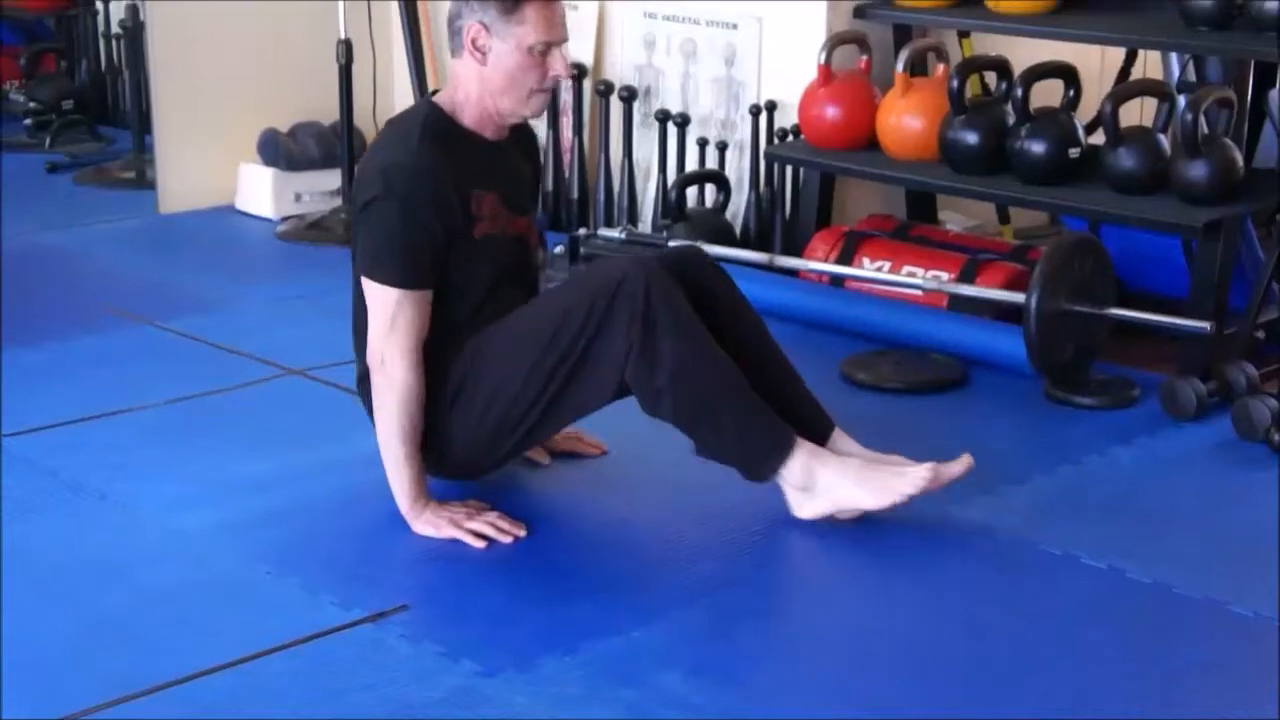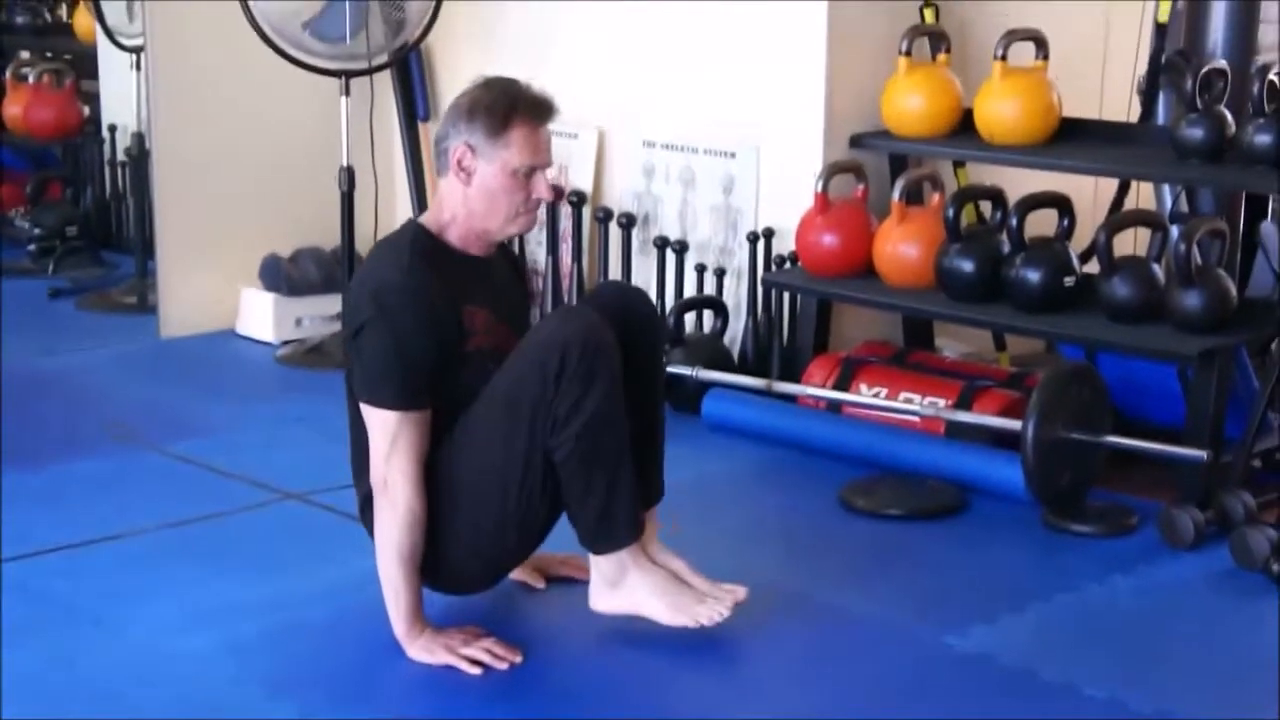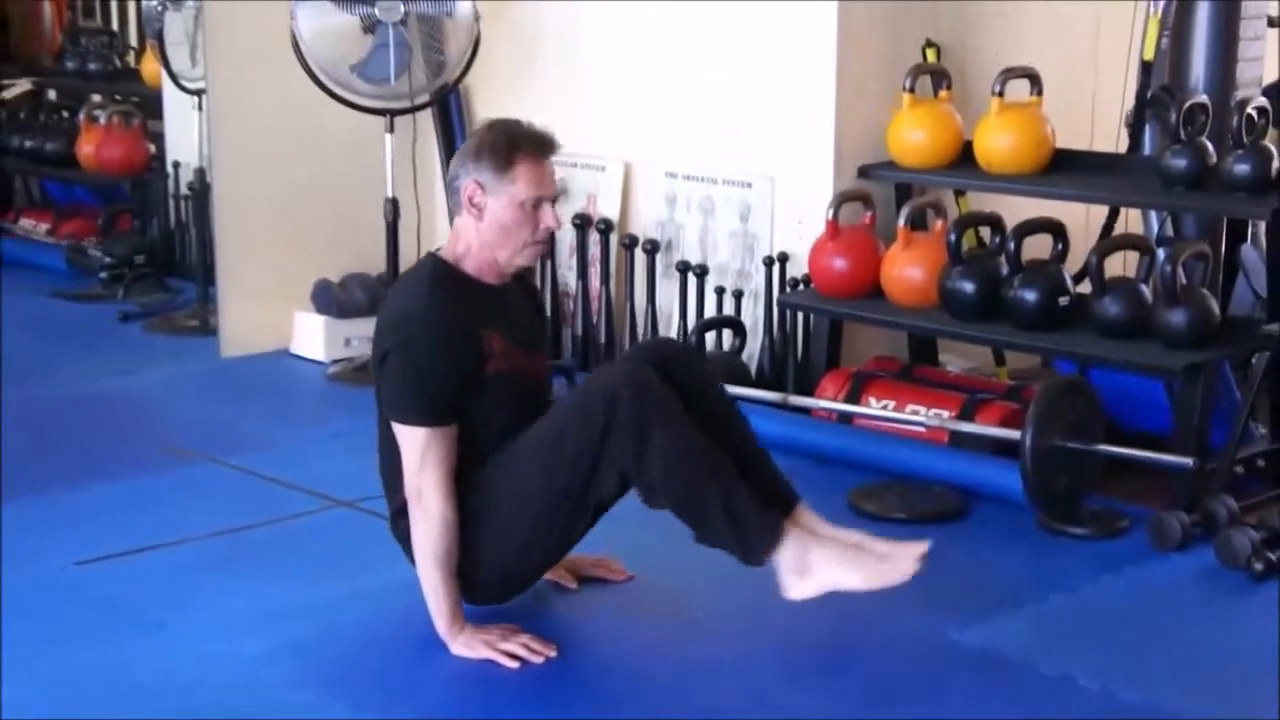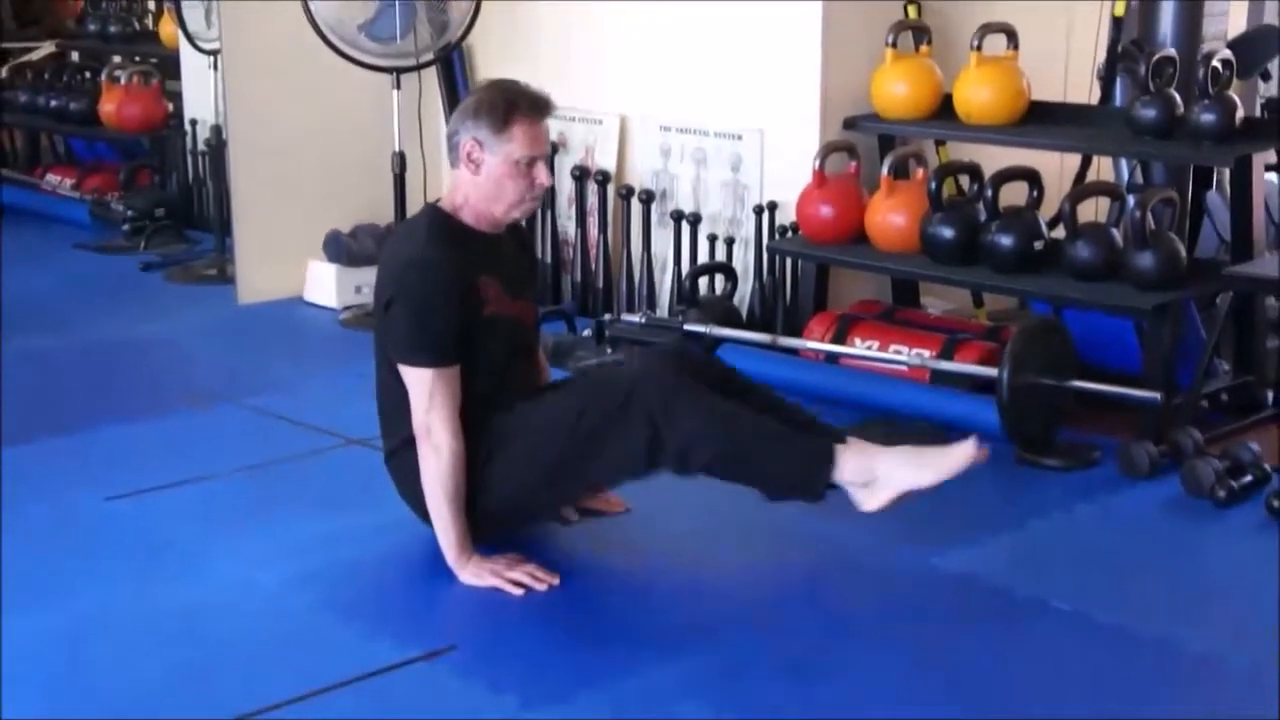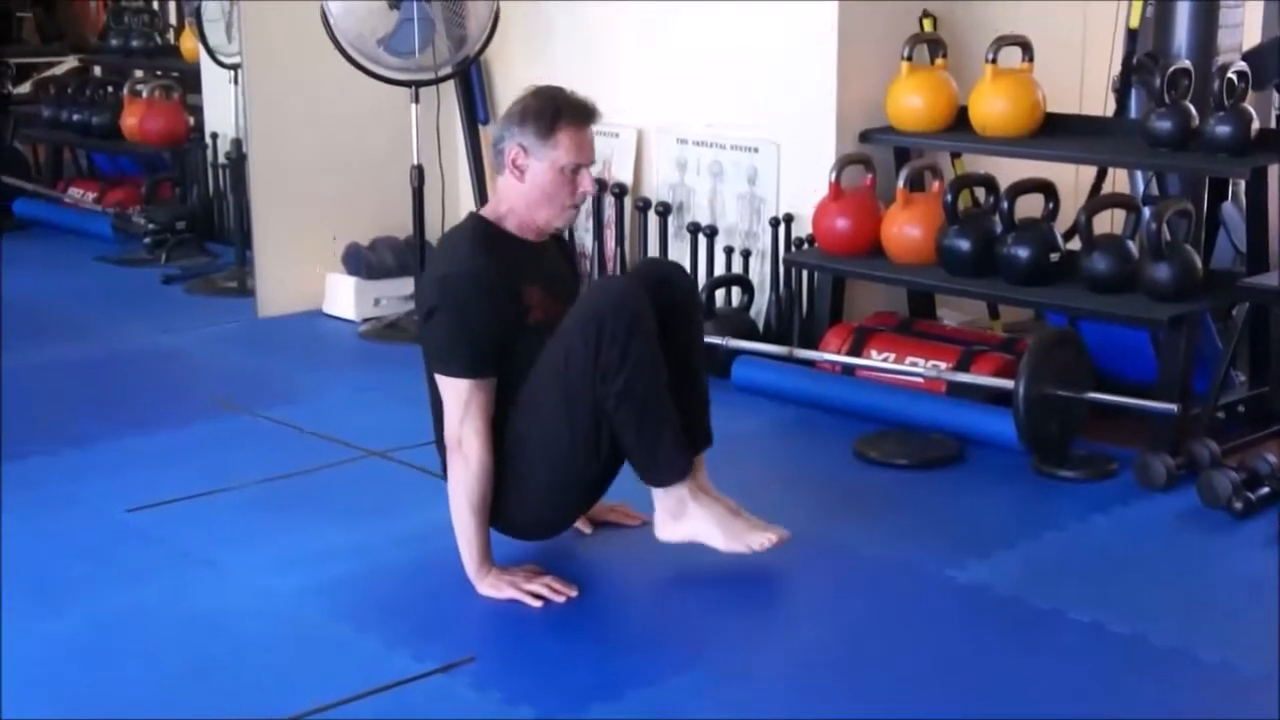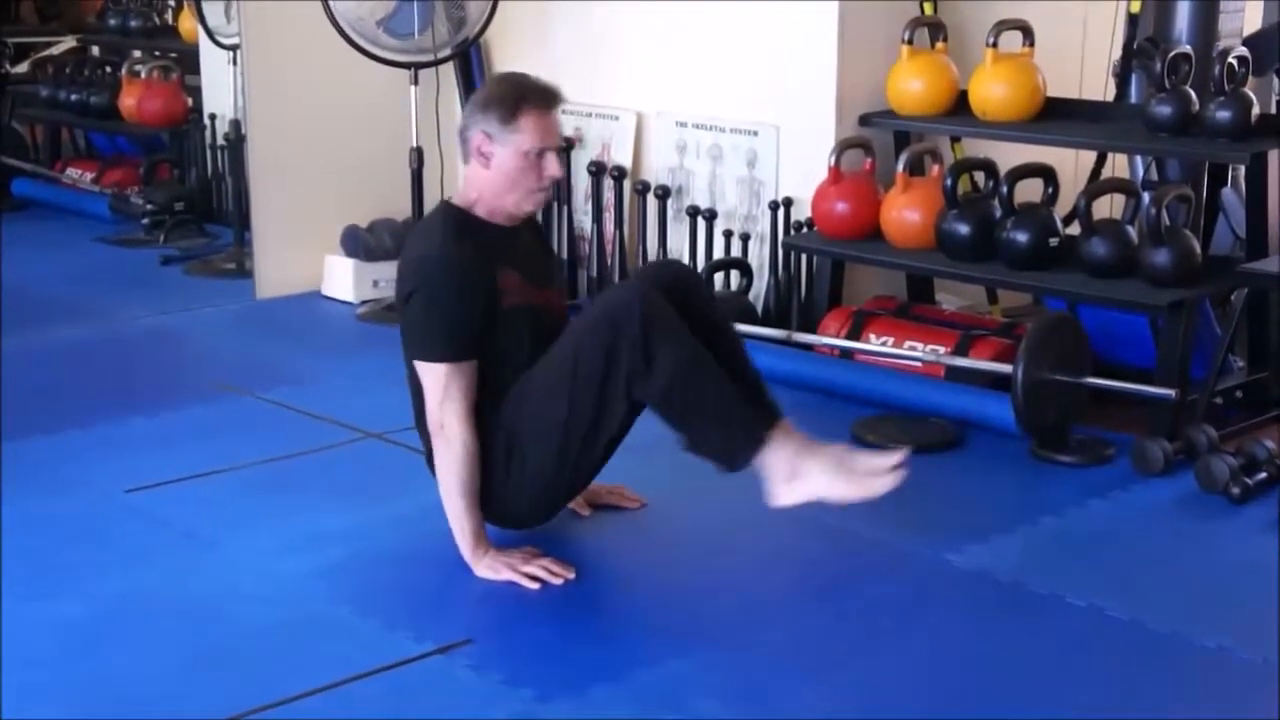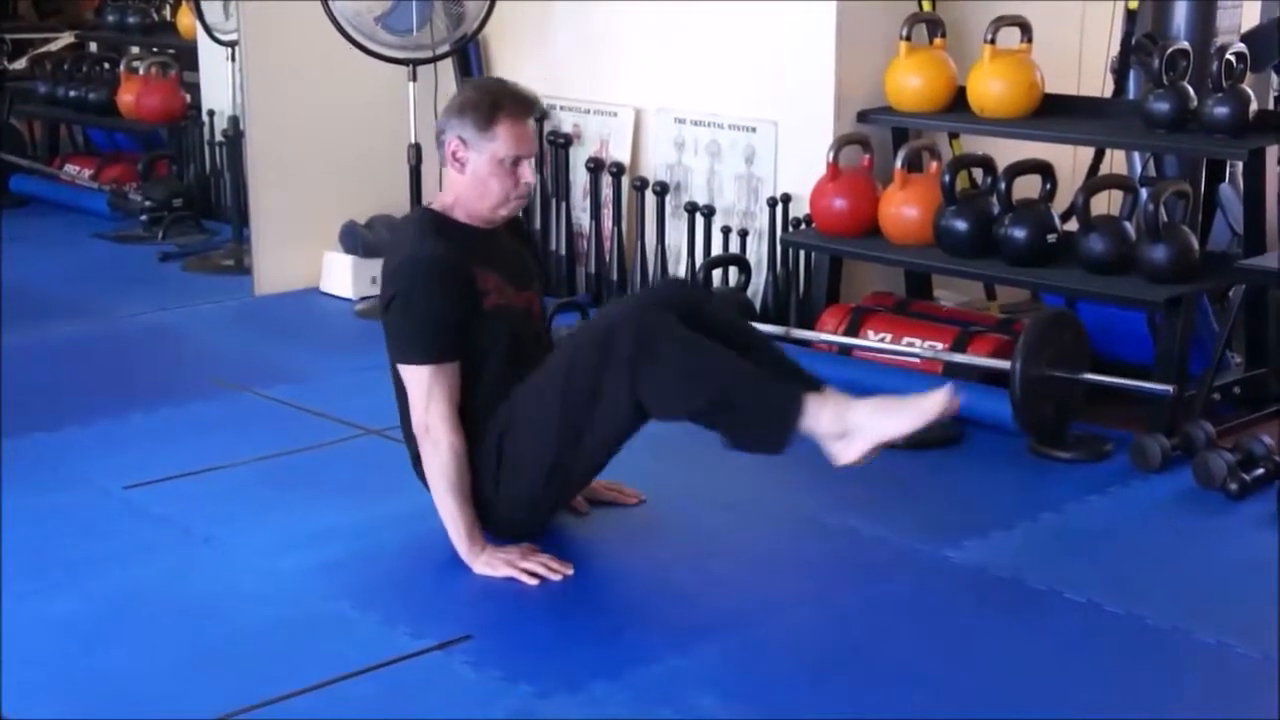
dt=0.7s
person 1, frame 1
left shoulder: (513, 144)
right shoulder: (410, 168)
right elbow: (390, 350)
left wrist: (531, 419)
right wrist: (417, 504)
left hip: (496, 393)
right hip: (445, 415)
left knee: (686, 272)
right knee: (632, 290)
left ankle: (828, 452)
right ankle: (801, 471)
person 1, frame 2
left shoulder: (497, 263)
right shoulder: (401, 287)
right elbow: (393, 469)
left wrist: (514, 546)
right wrist: (412, 631)
left hip: (489, 506)
right hip: (446, 535)
left knee: (624, 311)
right knee: (576, 342)
left ankle: (632, 539)
right ankle: (616, 569)
person 1, frame 3
left shoulder: (517, 291)
right shoulder: (426, 313)
right elbow: (426, 484)
left wrist: (546, 543)
right wrist: (455, 629)
left hip: (508, 517)
right hip: (474, 545)
left knee: (665, 365)
right knee: (624, 394)
left ankle: (797, 528)
right ankle: (791, 557)
person 1, frame 4
left shoulder: (507, 239)
right shoulder: (426, 264)
right elbow: (434, 425)
left wrist: (561, 464)
right wrist: (463, 560)
left hip: (512, 440)
right hip: (460, 477)
left knee: (680, 367)
right knee: (651, 395)
left ankle: (859, 459)
right ankle: (855, 469)
person 1, frame 5
left shoulder: (547, 244)
right shoulder: (467, 271)
right elbow: (464, 432)
left wrist: (577, 497)
right wrist: (482, 571)
left hip: (556, 467)
right hip: (519, 487)
left knee: (664, 284)
right knee: (612, 306)
left ankle: (686, 487)
right ankle: (676, 502)
person 1, frame 6
left shoulder: (521, 232)
right shoulder: (443, 258)
right elbow: (446, 419)
left wrist: (569, 472)
right wrist: (478, 553)
left hip: (539, 448)
right hip: (506, 475)
left knee: (671, 284)
right knee: (632, 310)
left ankle: (777, 450)
right ankle: (779, 462)
person 1, frame 7
left shoulder: (503, 231)
right shoulder: (427, 262)
right elbow: (432, 417)
left wrist: (565, 467)
right wrist: (475, 549)
left hip: (532, 456)
right hip: (499, 479)
left knee: (676, 305)
right knee: (633, 329)
left ankle: (831, 413)
right ankle: (826, 423)
